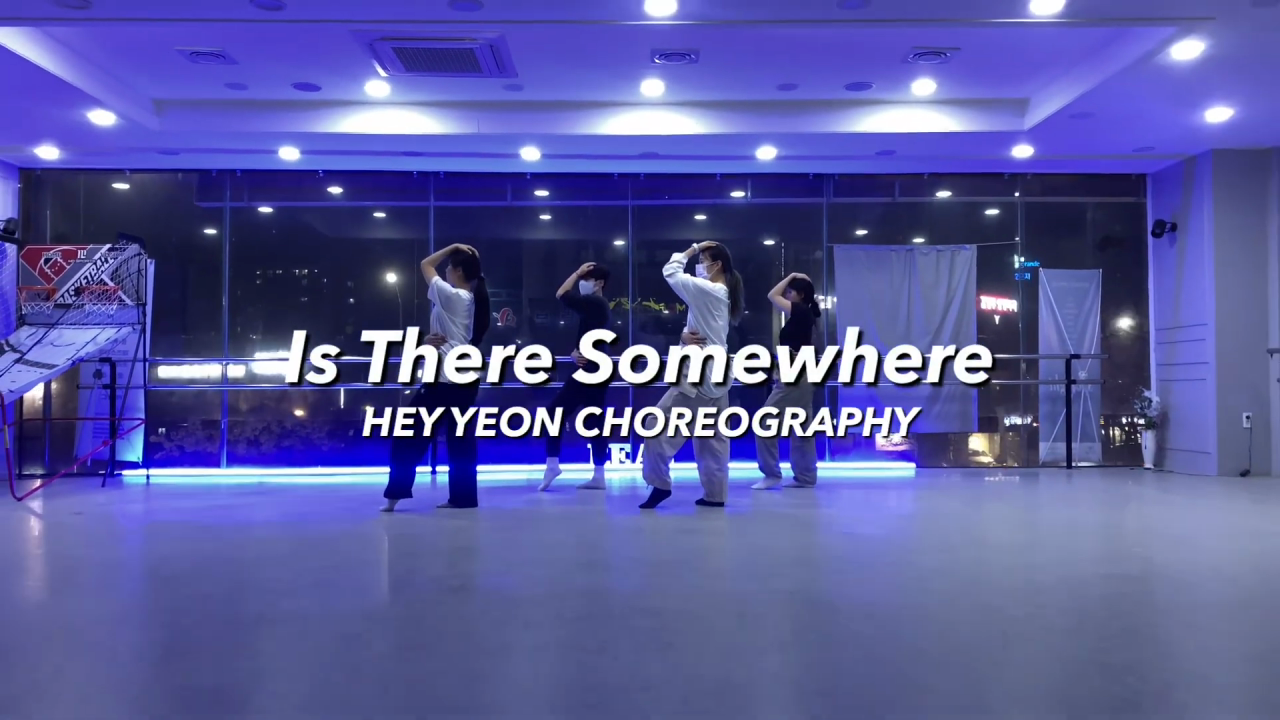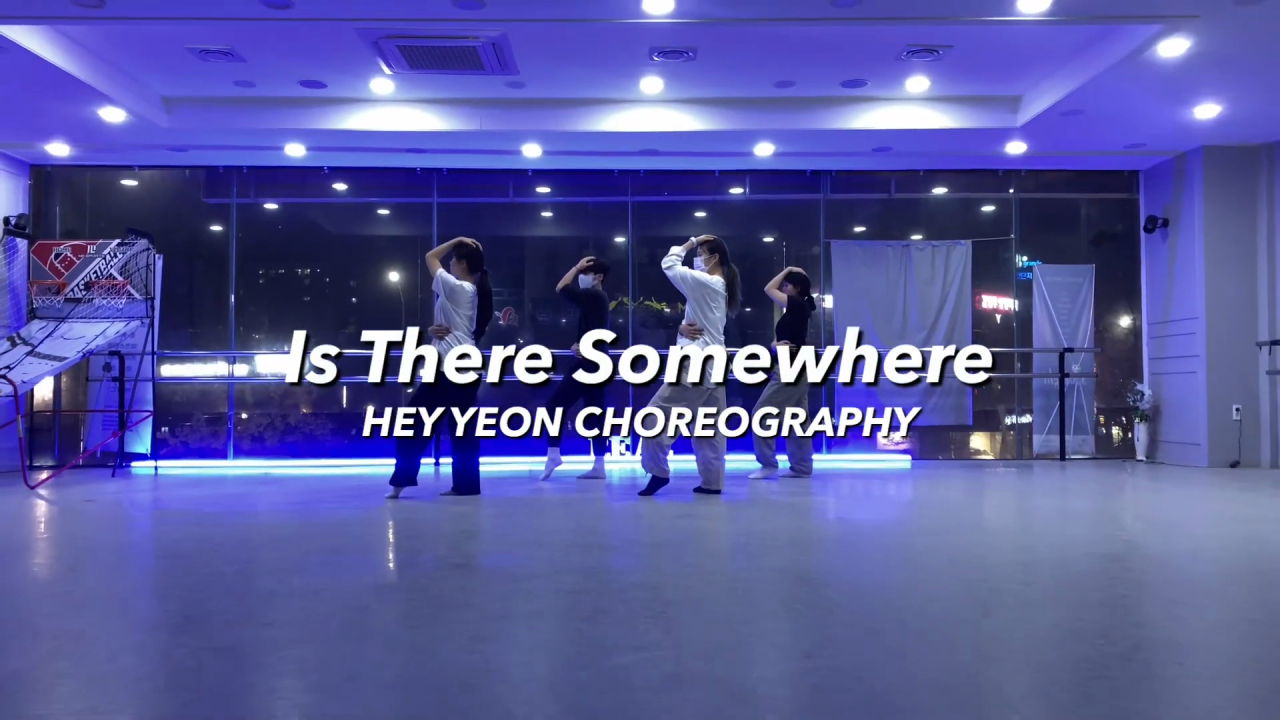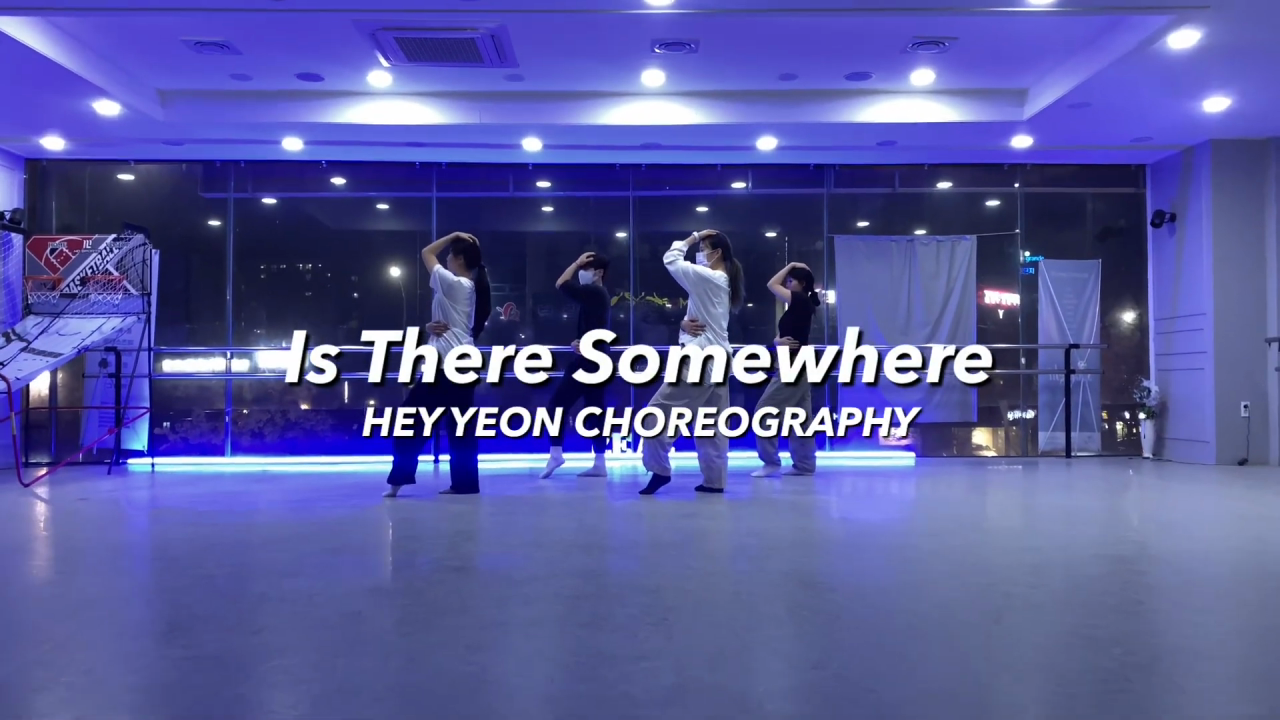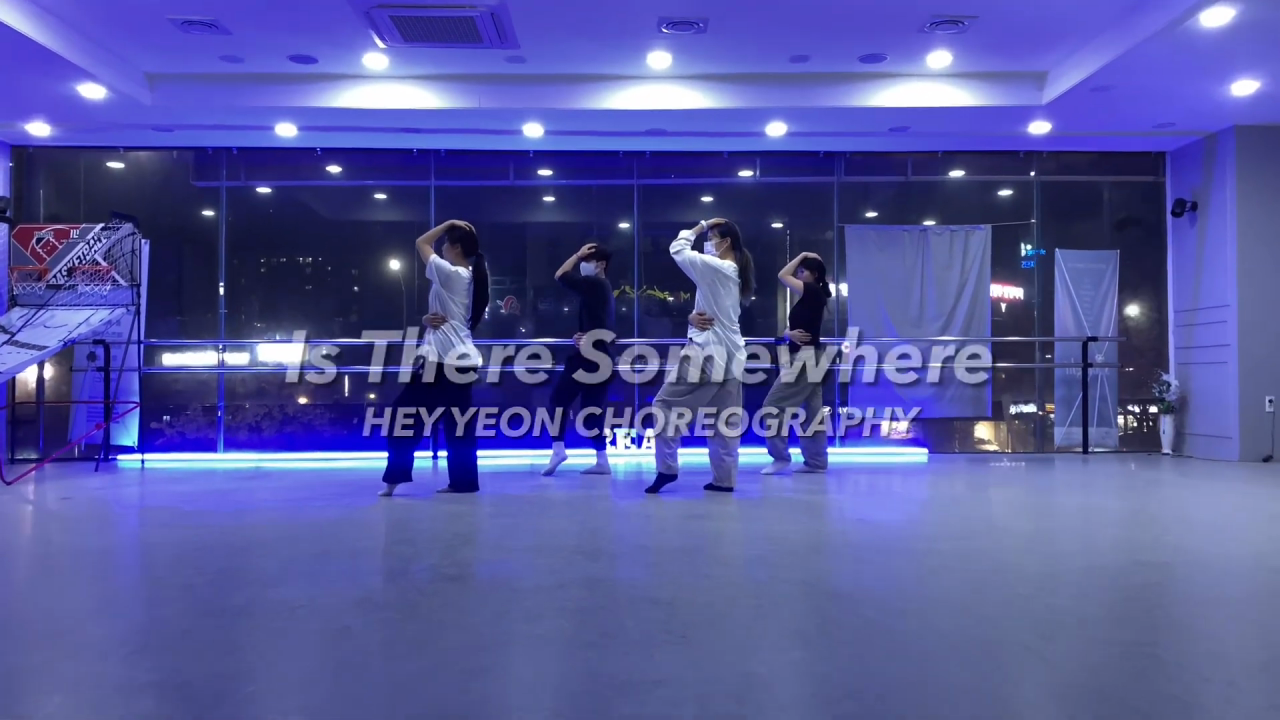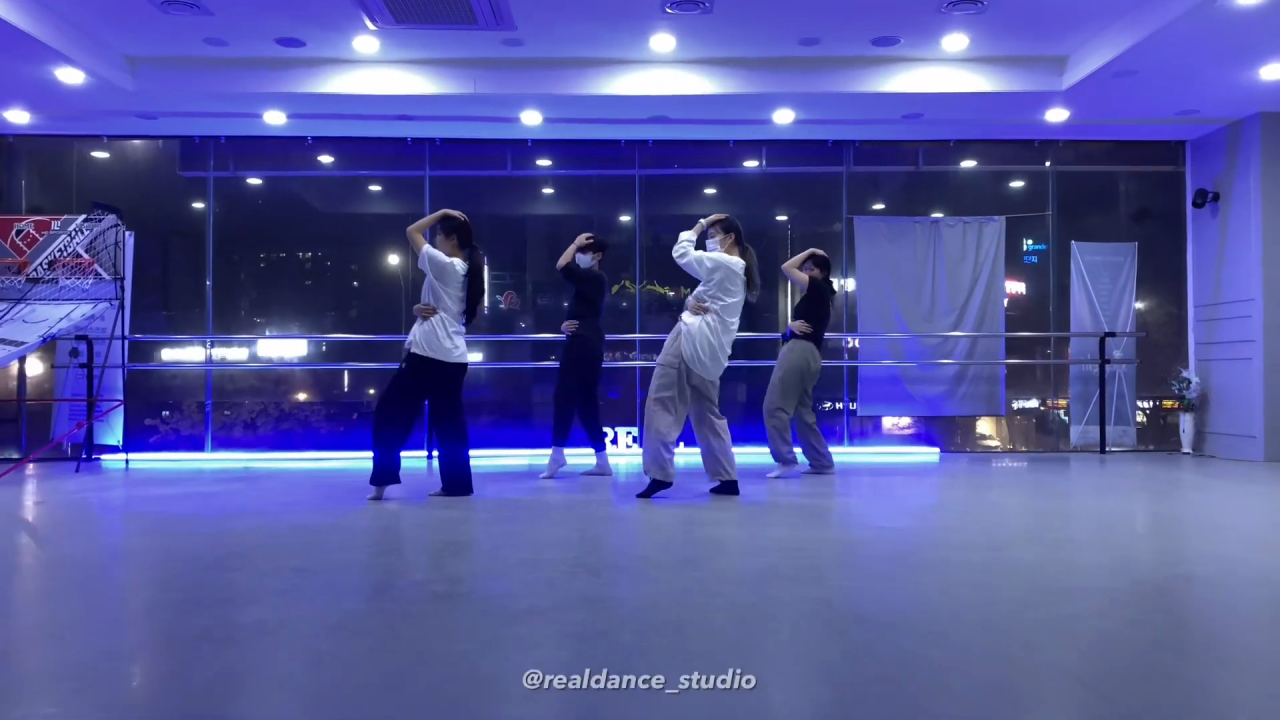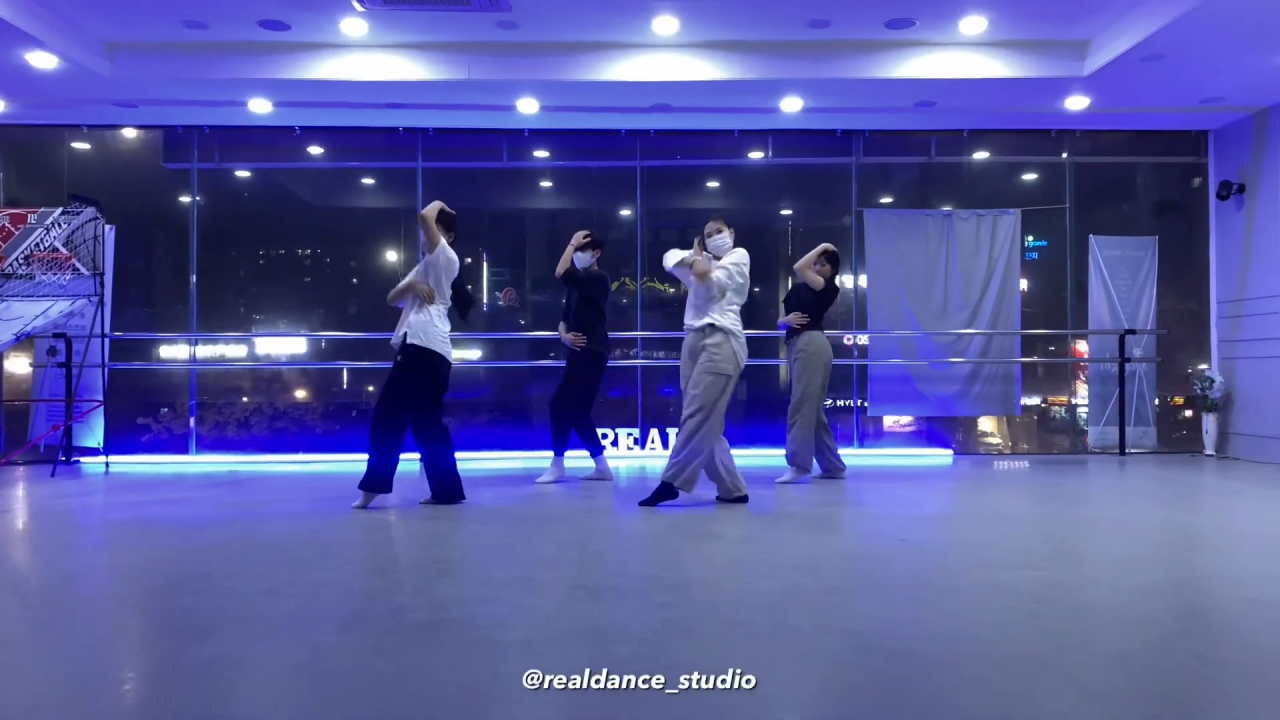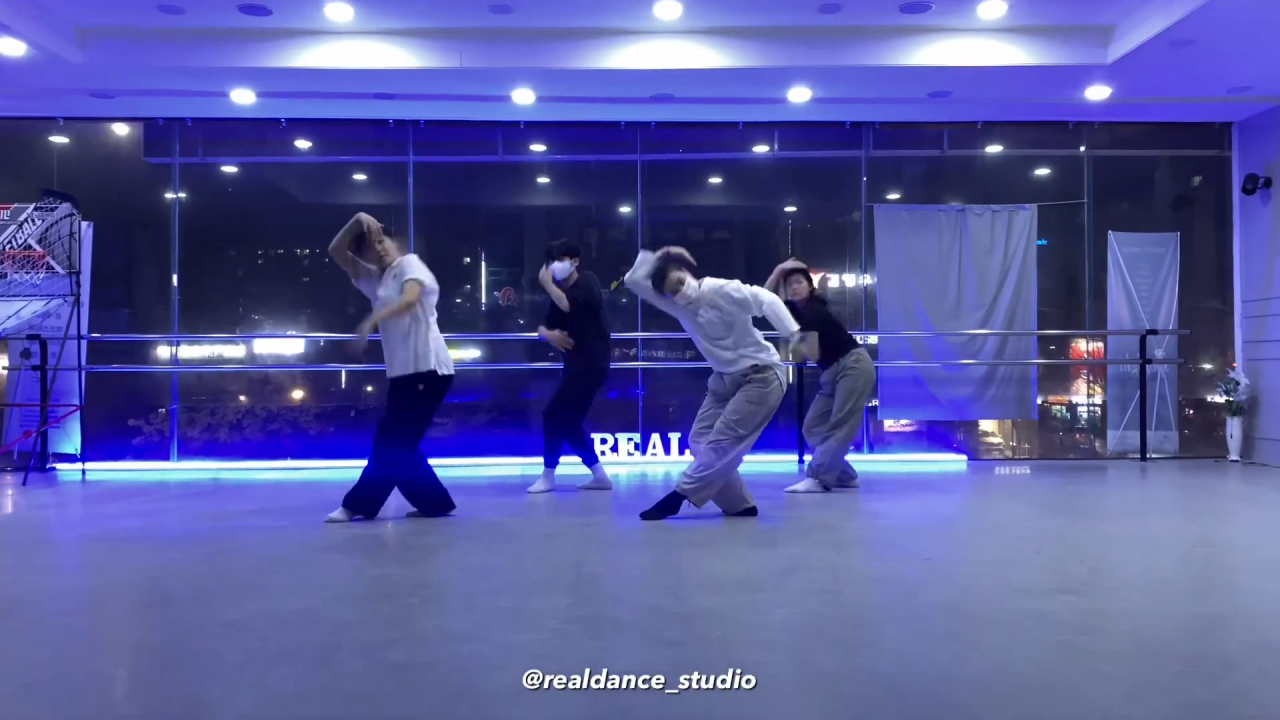
dt=0.4s
person 1, frame 1
left shoulder: (450, 295)
right shoulder: (473, 300)
left elbow: (426, 264)
left wrist: (453, 248)
right wrist: (434, 340)
left hip: (445, 379)
right hip: (466, 379)
left knee: (409, 434)
right knee: (460, 439)
left ankle: (396, 494)
right ankle: (463, 496)
person 1, frame 2
left shoulder: (454, 288)
right shoulder: (476, 292)
left elbow: (430, 257)
left wrist: (457, 240)
right wrist: (436, 331)
right knee: (462, 429)
left ankle: (402, 481)
right ankle: (465, 484)
person 1, frame 3
left shoulder: (452, 283)
right shoulder: (473, 288)
left elbow: (427, 253)
left wrist: (453, 236)
right wrist: (432, 327)
right knee: (460, 426)
left ankle: (399, 480)
right ankle: (465, 482)
person 1, frame 4
left shoulder: (449, 274)
right shoulder: (471, 279)
left elbow: (421, 243)
left wrist: (449, 224)
right wrist: (428, 319)
left hip: (441, 359)
right hip: (464, 359)
right knee: (458, 423)
left ankle: (395, 477)
right ankle: (463, 481)
person 1, frame 5
left shoulder: (442, 265)
right shoulder: (468, 272)
left elbow: (412, 232)
left wrist: (441, 213)
right wrist: (419, 310)
left hip: (427, 353)
right hip: (454, 358)
left knee: (390, 412)
right knee: (449, 423)
left ankle: (383, 479)
right ankle: (457, 483)
person 1, frame 6
left shoulder: (444, 258)
right shoulder: (424, 266)
left elbow: (424, 217)
right elbow: (393, 299)
left wrist: (438, 204)
right wrist: (409, 286)
left hip: (421, 346)
right hip: (435, 353)
left knee: (388, 415)
right knee: (428, 424)
left ankle: (374, 486)
right ankle: (447, 490)
person 1, frame 7
left shoulder: (410, 265)
right shoulder: (373, 277)
left elbow: (410, 298)
right elbow: (335, 251)
left wrist: (372, 320)
left hip: (428, 368)
right hip: (403, 370)
left knee: (392, 440)
right knee: (399, 442)
right ankle: (434, 502)
person 2, frame 1
left shoulder: (707, 290)
right shoulder: (723, 295)
left elbow: (670, 271)
left wrist: (693, 249)
right wrist: (686, 335)
left hip: (699, 374)
right knee: (712, 437)
left ankle: (660, 484)
right ankle: (715, 494)
person 2, frame 2
left shoulder: (705, 283)
right shoulder: (721, 287)
left elbow: (669, 264)
left wrist: (692, 242)
left ankle: (658, 472)
right ankle: (712, 482)
person 2, frame 3
left shoulder: (707, 278)
right shoulder: (724, 283)
left elbow: (671, 259)
left wrist: (694, 237)
right wrist: (686, 323)
left knee: (659, 410)
left ankle: (659, 470)
right ankle: (714, 480)
person 2, frame 4
left shoulder: (714, 267)
right shoulder: (735, 274)
left elbow: (678, 249)
left wrist: (702, 225)
right wrist: (693, 317)
left hip: (706, 354)
right hip: (729, 355)
left knee: (665, 405)
right knee: (725, 420)
left ankle: (666, 468)
right ankle: (724, 479)
person 2, frame 5
left shoulder: (722, 263)
right shoulder: (739, 272)
left elbow: (681, 254)
left wrist: (701, 224)
right wrist: (691, 303)
left hip: (689, 339)
right hip: (713, 351)
left knee: (661, 405)
right knee: (709, 415)
left ankle: (660, 474)
right ankle: (727, 479)
person 2, frame 6
left shoulder: (739, 256)
right shoulder: (702, 261)
left elbow: (716, 287)
right elbow: (671, 259)
left wrist: (698, 256)
right wrist: (693, 261)
left hip: (721, 341)
right hip: (697, 341)
left knee: (699, 416)
right knee: (706, 423)
left ankle: (672, 483)
person 2, frame 7
left shoulder: (722, 290)
right shoulder: (676, 303)
left elbow: (767, 301)
right elbow: (633, 281)
left wrist: (794, 333)
right wrist: (661, 256)
left hip: (761, 375)
right hip: (725, 378)
left knee: (723, 443)
right knee: (700, 440)
left ankle: (677, 497)
right ankle: (739, 502)
person 3, frame 1
left shoulder: (594, 303)
right shoulder: (598, 306)
left elbow: (561, 294)
left wrist: (577, 272)
right wrist: (576, 353)
right knee: (594, 423)
left ankle: (552, 464)
right ankle: (598, 476)
person 3, frame 2
left shoulder: (594, 296)
right shoulder: (597, 300)
left elbow: (561, 288)
left wrist: (576, 267)
right wrist: (576, 346)
left knee: (556, 404)
right knee: (594, 414)
left ankle: (553, 454)
right ankle: (599, 466)
person 3, frame 3
left shoulder: (594, 292)
right shoulder: (597, 296)
left elbow: (561, 284)
left wrist: (577, 262)
right wrist: (577, 343)
left knee: (558, 403)
right knee: (594, 411)
left ankle: (556, 453)
right ankle: (599, 463)
person 3, frame 4
left shoulder: (594, 284)
right shoulder: (602, 289)
left elbow: (560, 275)
left wrist: (577, 254)
right wrist: (578, 337)
left hip: (588, 355)
left knee: (559, 398)
right knee: (592, 408)
left ankle: (558, 448)
right ankle: (602, 461)
person 3, frame 5
left shoulder: (594, 277)
right shoulder: (587, 281)
left elbow: (562, 266)
right elbow: (577, 316)
left wrist: (575, 243)
right wrist: (566, 325)
left hip: (581, 344)
right hip: (589, 346)
left knee: (564, 398)
right knee: (587, 405)
left ankle: (557, 454)
right ankle: (602, 462)
person 3, frame 6
left shoulder: (598, 278)
right shoulder: (577, 285)
left elbow: (561, 272)
right elbow: (565, 319)
left wrist: (572, 243)
right wrist: (564, 335)
left hip: (590, 353)
right hip: (582, 353)
left knee: (560, 404)
right knee: (579, 412)
left ankle: (557, 464)
right ankle: (602, 467)
person 3, frame 7
left shoulder: (586, 281)
right shoulder: (560, 295)
left elbow: (566, 306)
right elbow: (545, 327)
left wrist: (547, 283)
right wrist: (549, 334)
left hip: (590, 364)
right hip: (578, 364)
left knee: (554, 414)
right knee: (570, 424)
left ankle: (548, 475)
right ankle: (599, 475)
person 4, frame 1
left shoulder: (801, 311)
right shoulder: (803, 316)
left elbow: (772, 295)
right elbow: (784, 346)
left wrist: (791, 276)
right wrist: (780, 353)
left hip: (794, 378)
right hip: (801, 377)
left ankle: (772, 474)
right ankle: (805, 476)
person 4, frame 2
left shoulder: (797, 305)
right shoulder: (798, 310)
left elbow: (769, 289)
right elbow: (779, 339)
left wrist: (787, 270)
right wrist: (776, 345)
left knee: (761, 414)
left ankle: (768, 464)
right ankle: (801, 467)
person 4, frame 3
left shoulder: (801, 301)
right shoulder: (799, 307)
left elbow: (772, 285)
right elbow: (779, 335)
left wrist: (791, 265)
right wrist: (779, 341)
right knee: (801, 417)
left ankle: (771, 462)
right ankle: (804, 464)
person 4, frame 4
left shoulder: (814, 292)
right shoulder: (808, 299)
left elbow: (782, 275)
right elbow: (789, 328)
left wrist: (802, 255)
right wrist: (790, 334)
left hip: (804, 358)
left knee: (773, 405)
right knee: (811, 412)
left ankle: (780, 458)
right ankle: (816, 461)
person 4, frame 5
left shoulder: (817, 288)
right shoulder: (818, 297)
left elbow: (786, 268)
right elbow: (795, 325)
left wrist: (809, 252)
right wrist: (791, 326)
left hip: (798, 353)
right hip: (809, 355)
left knee: (775, 406)
right knee: (802, 412)
left ankle: (786, 460)
right ankle: (822, 462)
person 4, frame 6
left shoulder: (829, 289)
right shoulder: (797, 289)
left elbow: (799, 268)
right elbow: (780, 321)
left wrist: (822, 247)
right wrist: (786, 319)
left hip: (811, 343)
right hip: (798, 345)
left knee: (802, 405)
right knee: (812, 409)
left ankle: (799, 465)
right ankle: (833, 467)
person 4, frame 7
left shoulder: (808, 311)
right shoulder: (797, 307)
left elbow: (812, 354)
right wrist: (779, 270)
left hip: (854, 366)
right hip: (832, 372)
left knee: (840, 426)
right knee: (813, 428)
left ankle: (818, 478)
right ankle: (845, 476)
